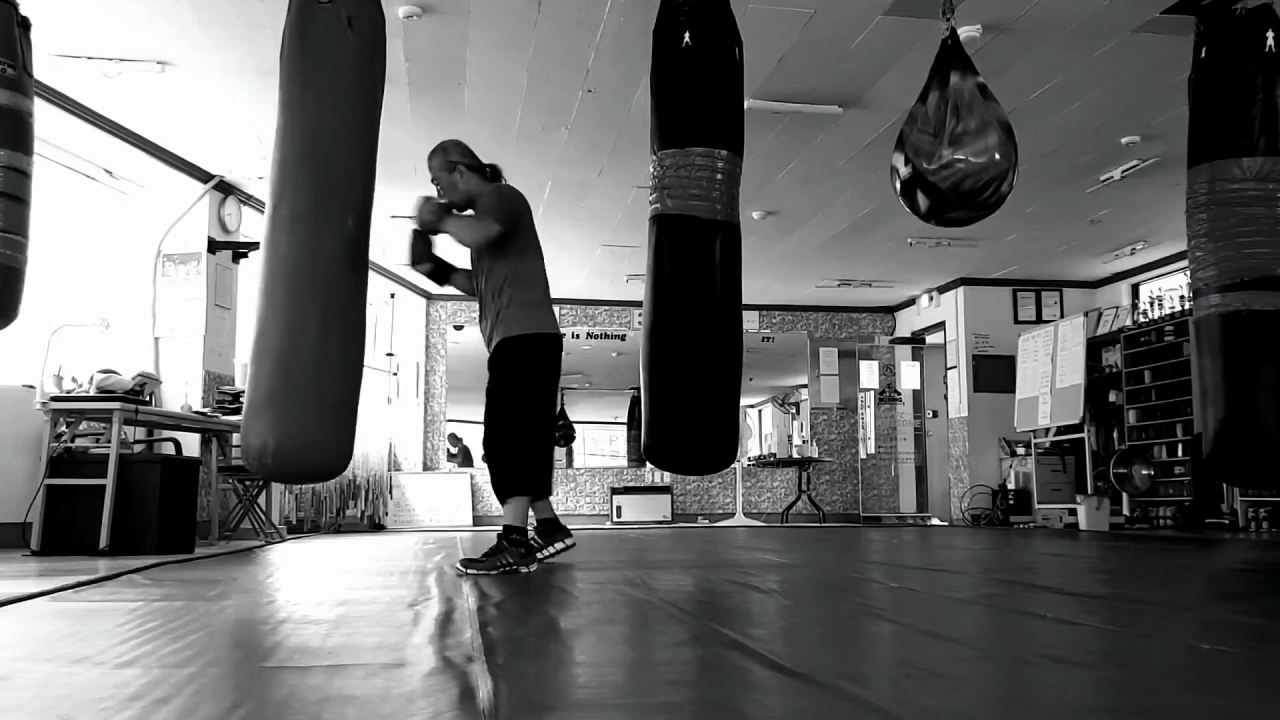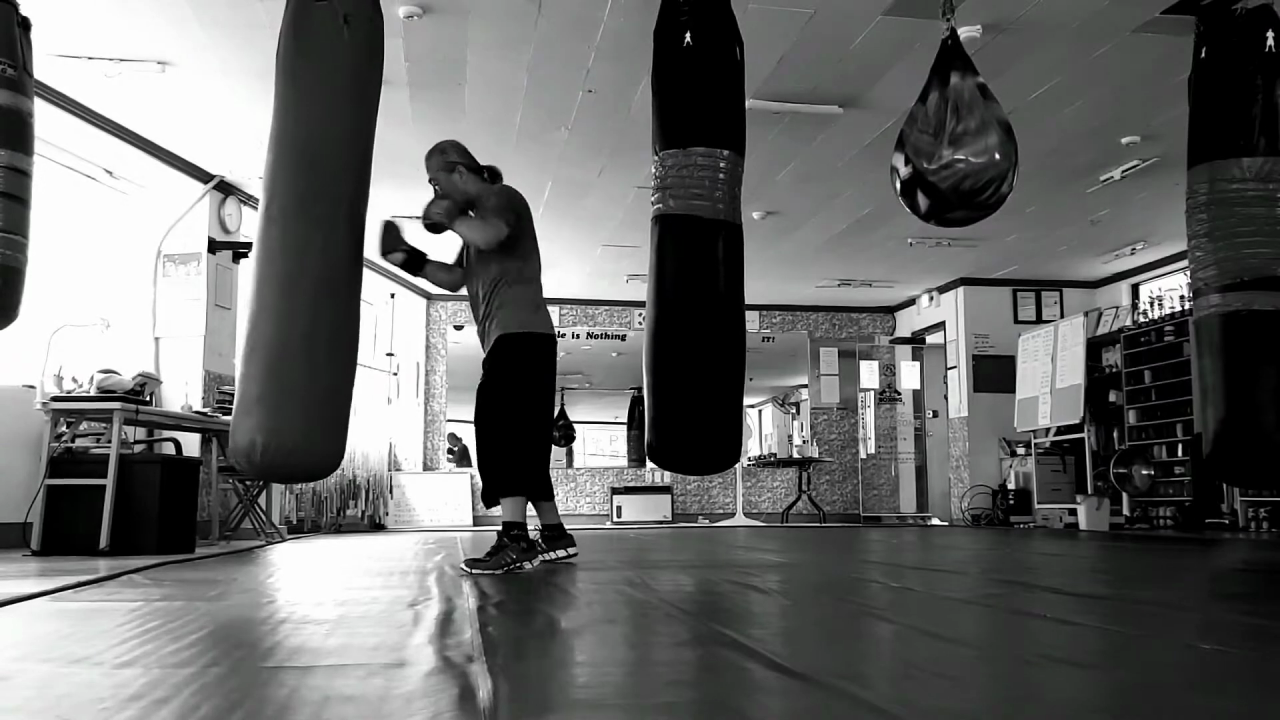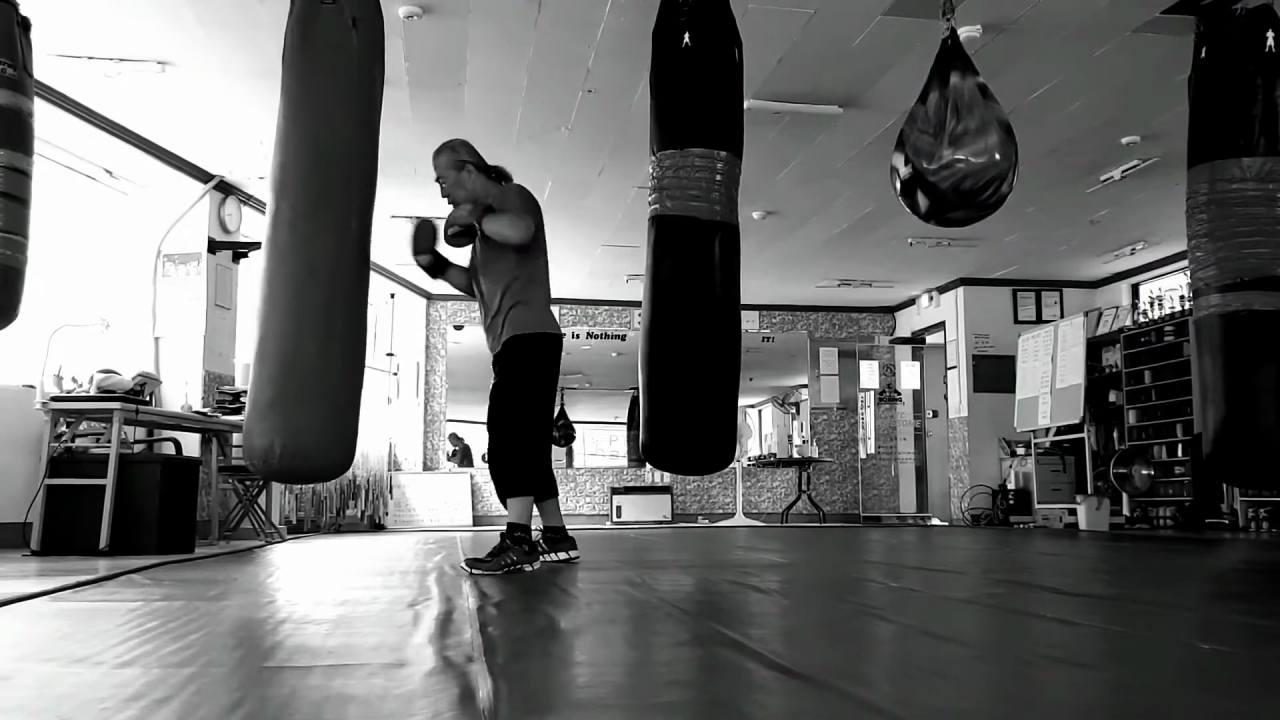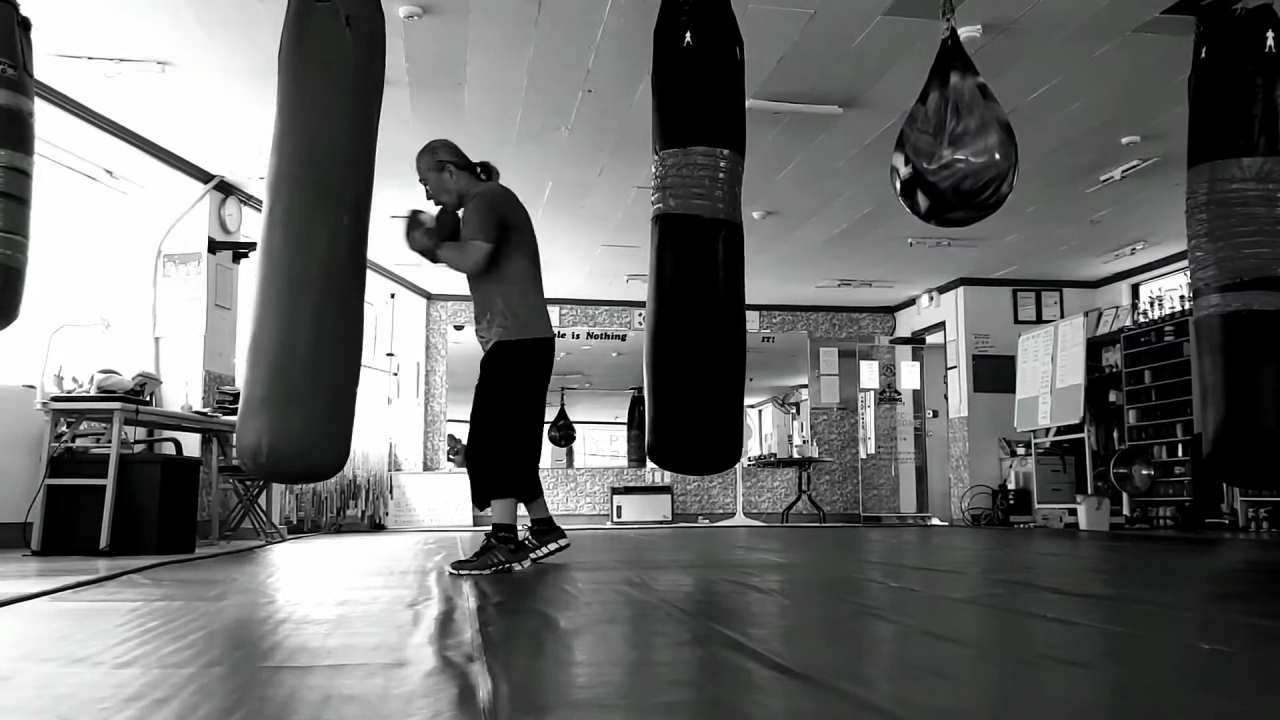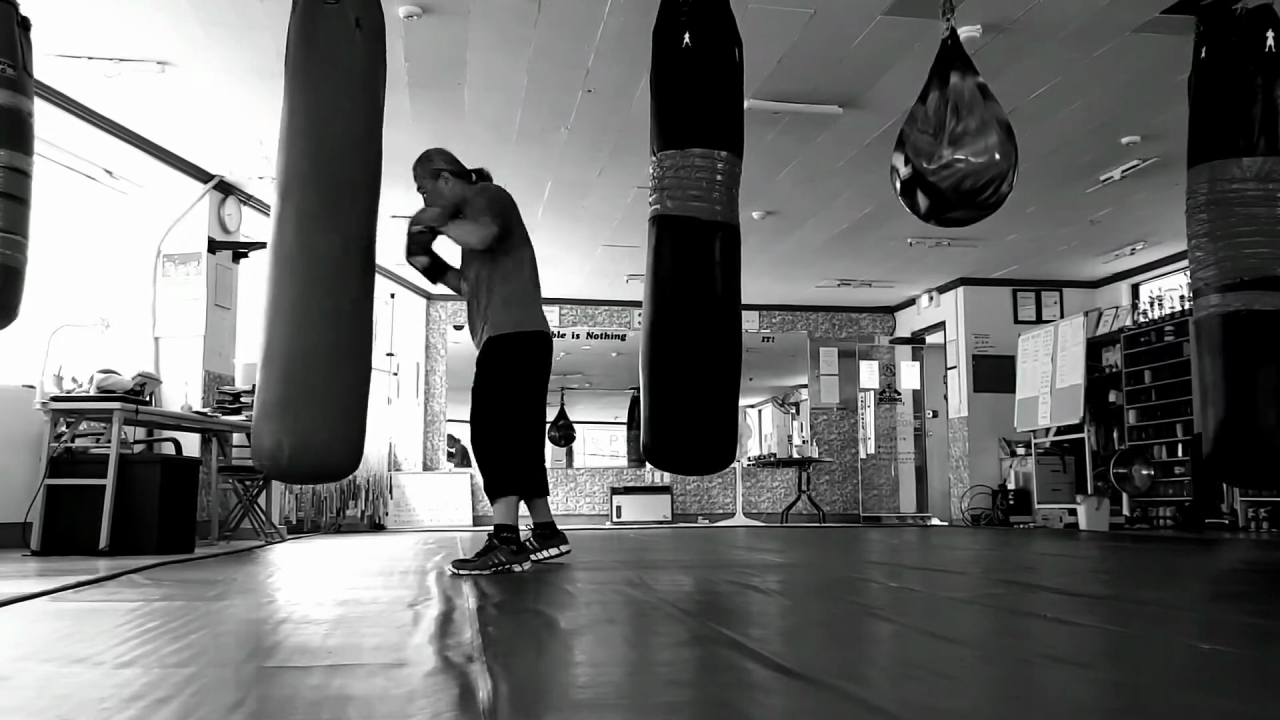
dt=1s
person 1, frame 1
left shoulder: (503, 197)
right shoulder: (482, 215)
left elbow: (475, 237)
right elbow: (476, 286)
left wrist: (437, 219)
right wrist: (432, 266)
left hip: (526, 338)
right hip: (514, 342)
left knee: (510, 436)
right knee: (524, 438)
left ankle: (515, 542)
right ankle: (548, 527)
person 1, frame 2
left shoulder: (502, 198)
right shoulder: (473, 216)
left elbow: (486, 237)
right elbow: (456, 279)
left wrist: (448, 217)
right wrist: (409, 259)
left hip: (520, 338)
right hip: (514, 341)
left knee: (500, 432)
right knee: (522, 438)
left ankle: (513, 539)
right ankle: (553, 535)
person 1, frame 3
left shoulder: (512, 197)
right shoulder: (488, 214)
left elbow: (517, 233)
right elbow: (475, 285)
left wrist: (473, 220)
right wrist: (431, 261)
left hip: (528, 336)
right hip: (516, 341)
left knee: (511, 432)
right knee: (527, 437)
left ankle: (518, 540)
right ankle: (555, 536)
person 1, frame 4
left shoulder: (488, 198)
right shoulder: (496, 204)
left elbow: (472, 260)
right elbow: (495, 273)
left wrist: (431, 244)
right wrist: (440, 245)
left hip: (515, 340)
right hip: (527, 341)
left knee: (491, 436)
right knee: (515, 440)
left ankle: (504, 541)
right ankle: (544, 529)
person 1, frame 5
left shoulder: (489, 198)
right shoulder: (475, 214)
left elbow: (478, 237)
right elbow: (469, 283)
left wrist: (438, 223)
right wrist: (429, 261)
left hip: (513, 337)
right hip: (516, 340)
left knee: (496, 432)
right knee: (519, 439)
left ankle: (506, 541)
right ankle: (546, 533)
